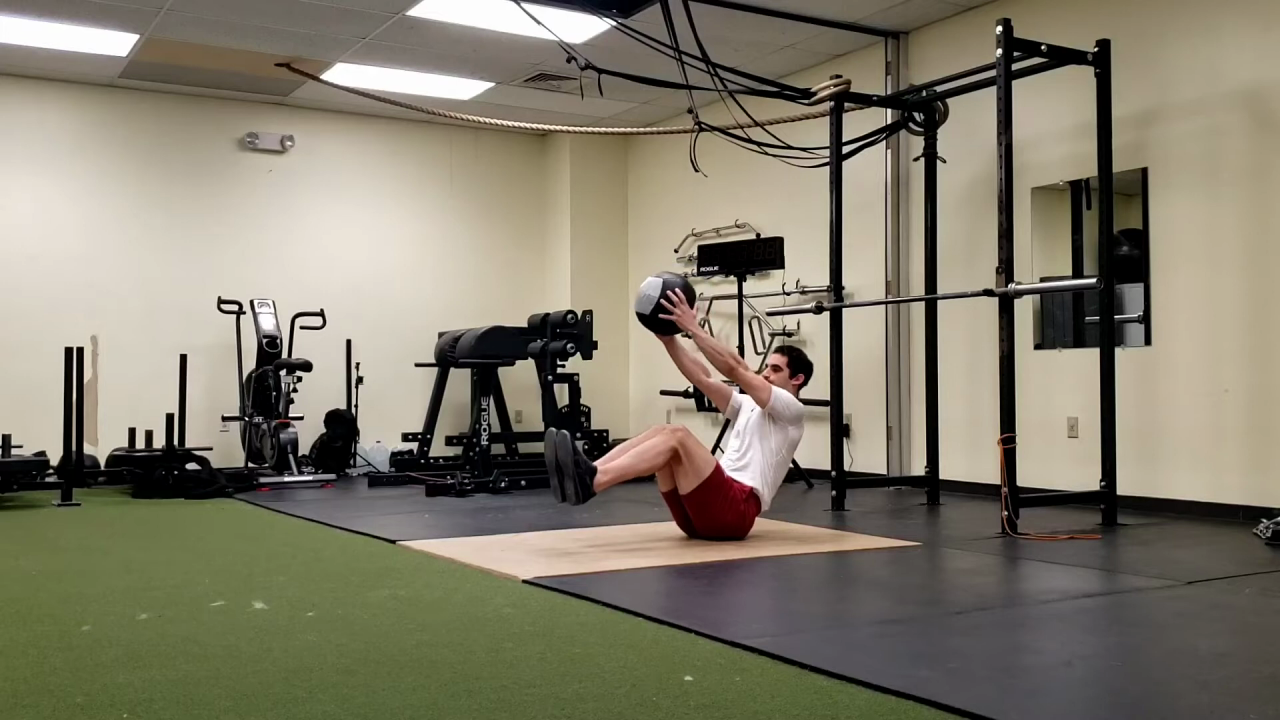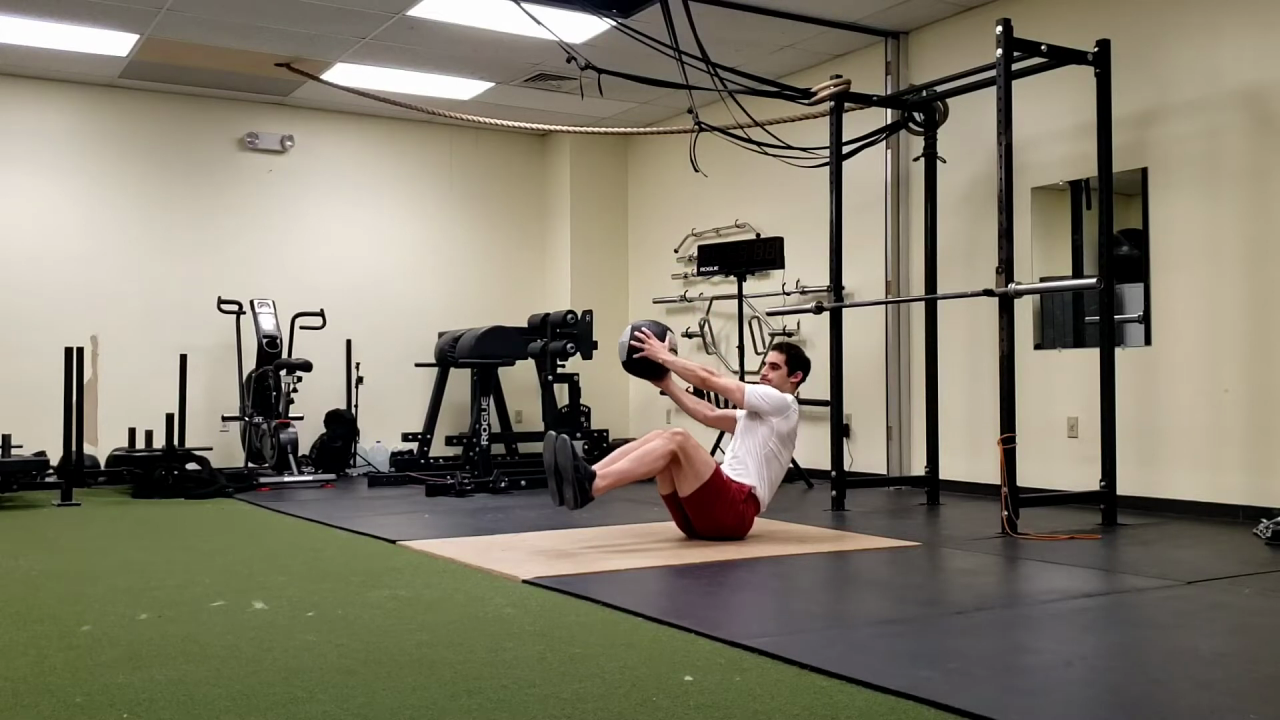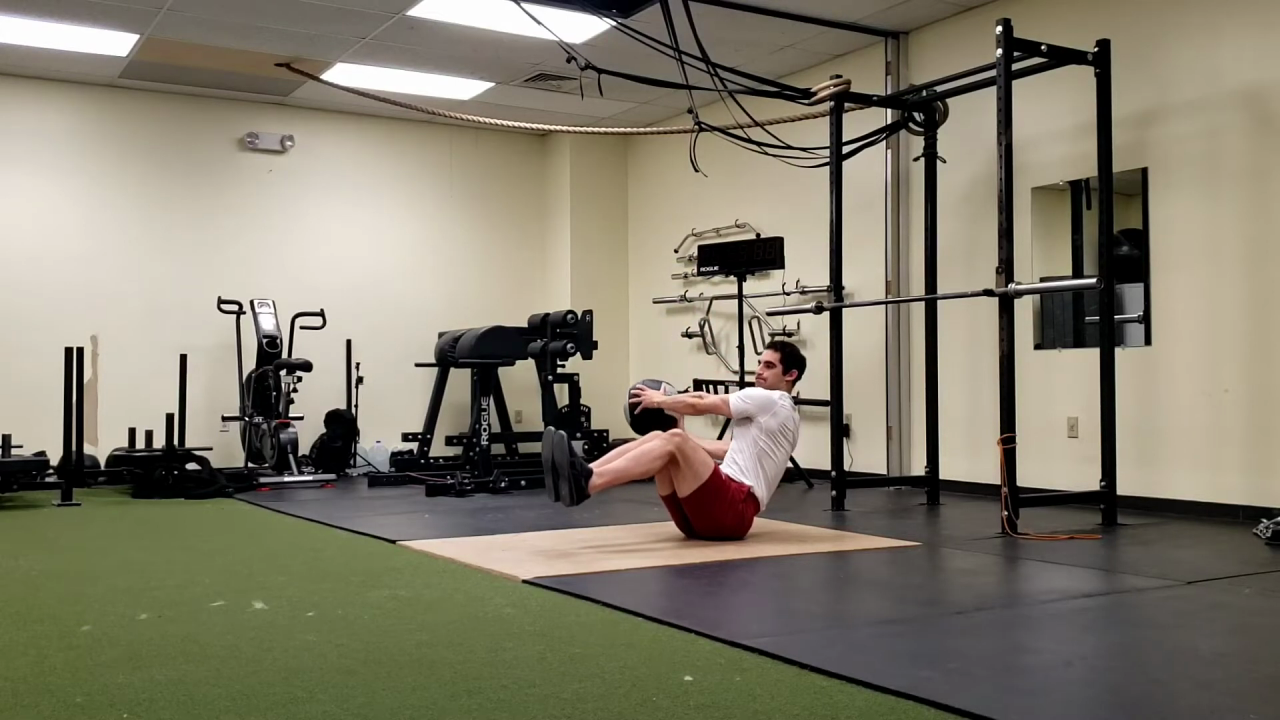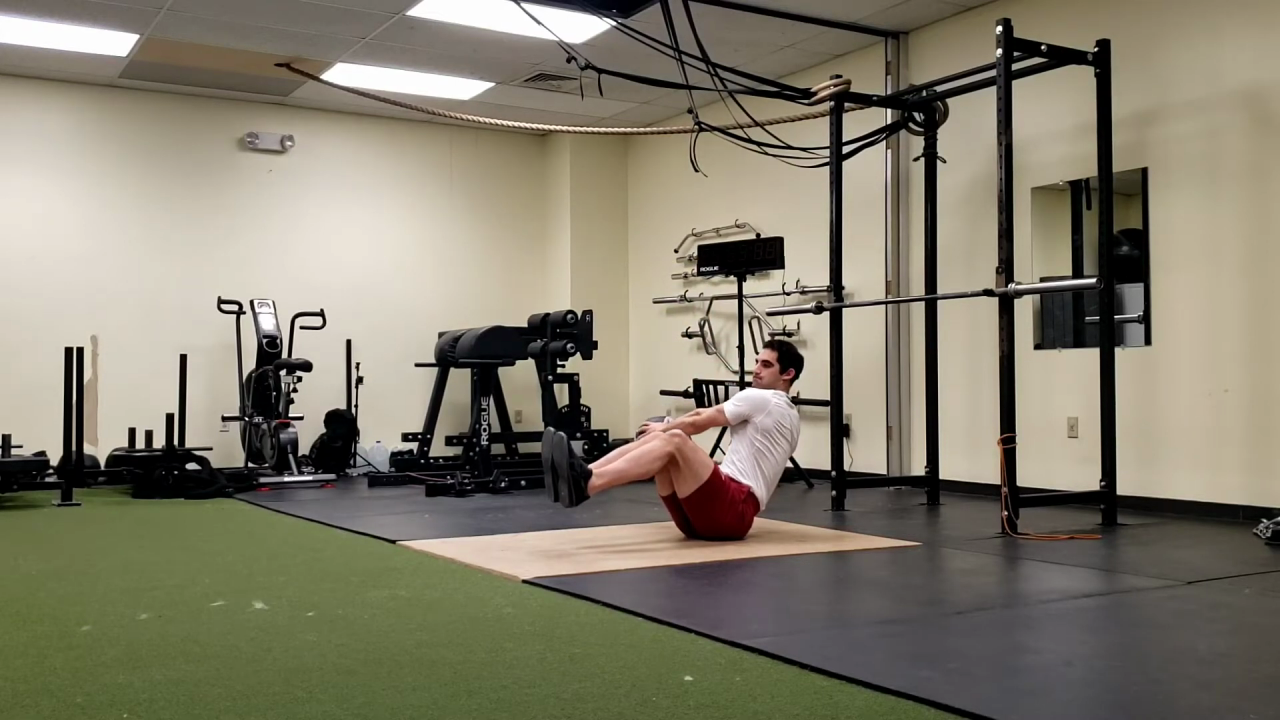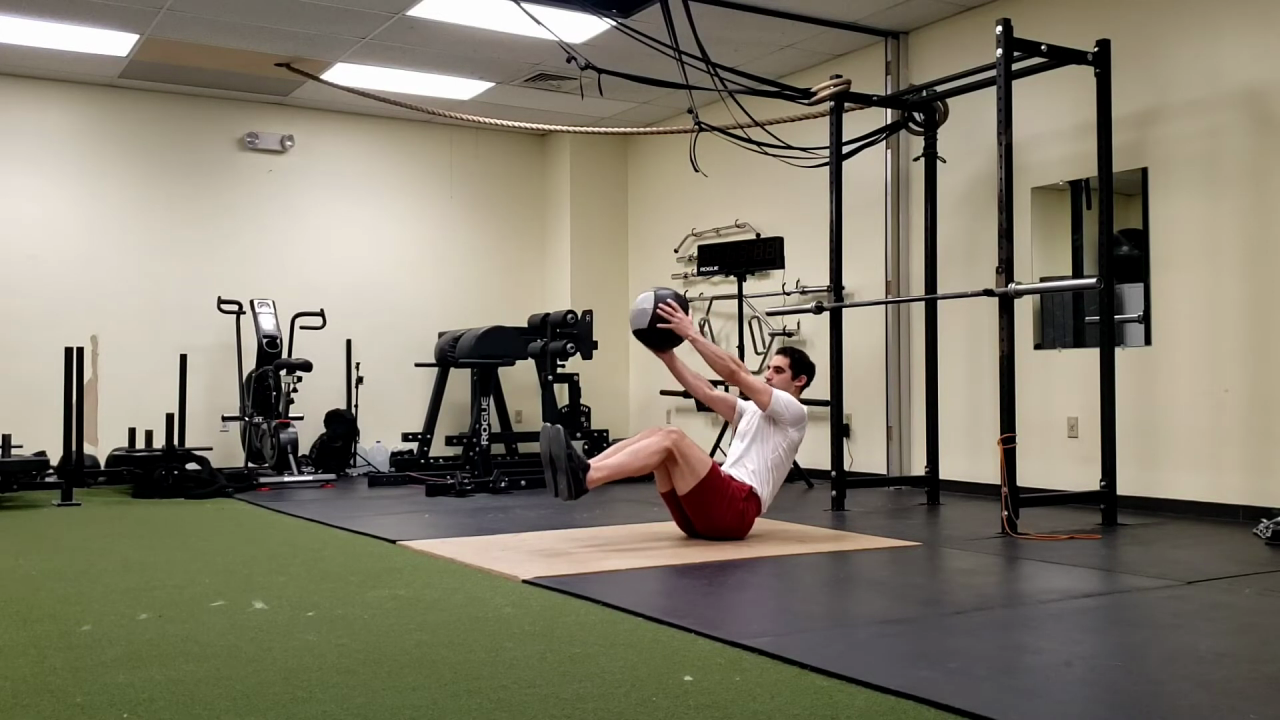
dt=1s
person 1, frame 1
left shoulder: (791, 412)
right shoulder: (750, 405)
left elbow: (736, 370)
right elbow: (704, 379)
left wrist: (693, 328)
right wrist: (668, 338)
left hip: (735, 510)
right hip: (703, 509)
left knee: (677, 435)
right knee: (662, 434)
left ankle: (590, 481)
right ankle: (587, 473)
person 1, frame 2
left shoulder: (782, 405)
right shoulder: (757, 413)
left elbow: (710, 380)
right elbow: (710, 415)
left wrist: (663, 356)
right wrist: (665, 382)
left hip: (734, 510)
right hip: (703, 509)
left knee: (677, 438)
right knee: (659, 437)
left ankle: (590, 486)
right ankle: (587, 477)
person 1, frame 3
left shoulder: (770, 400)
right shoulder: (768, 411)
left elbow: (702, 403)
left wrist: (660, 400)
right wrist: (685, 438)
left hip: (732, 510)
left knee: (673, 441)
right knee: (658, 438)
left ankle: (586, 484)
right ankle: (584, 474)
person 1, frame 4
left shoulder: (761, 398)
right shoulder: (783, 416)
left elbow: (700, 421)
left wrist: (663, 427)
left hip: (733, 510)
left knee: (674, 440)
right knee: (658, 440)
left ankle: (585, 484)
right ankle: (582, 475)
person 1, frame 5
left shoulder: (792, 412)
right shoulder: (754, 410)
left elbow: (735, 373)
right elbow: (708, 394)
left wrist: (691, 334)
right wrist: (667, 355)
left hip: (734, 509)
right hip: (707, 507)
left knee: (672, 438)
right knee: (658, 434)
left ankle: (583, 478)
right ankle: (581, 470)
